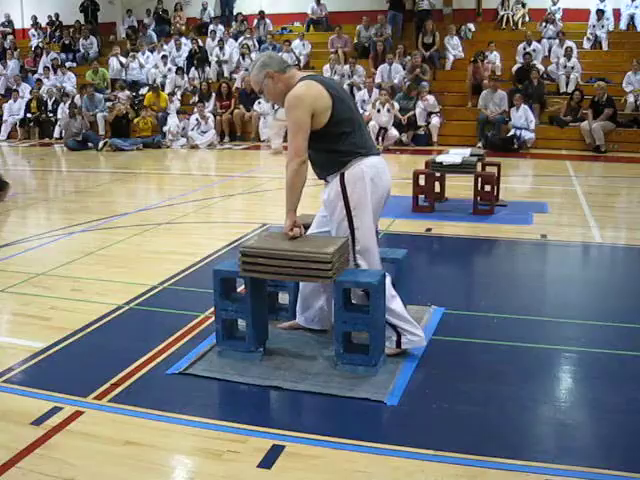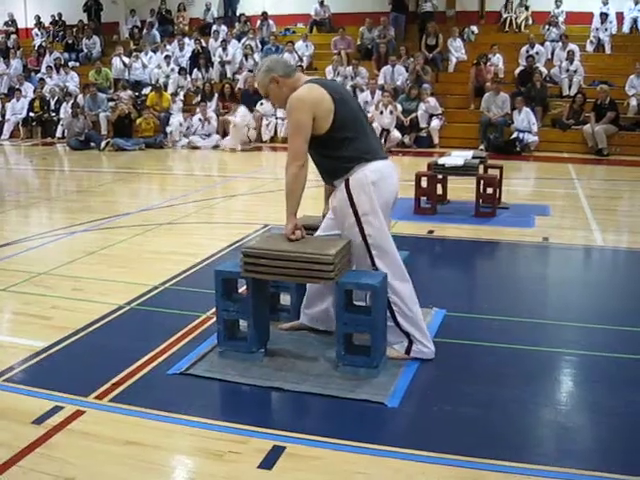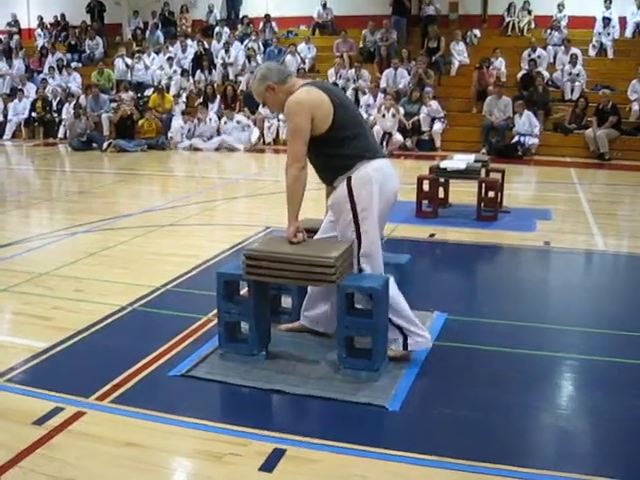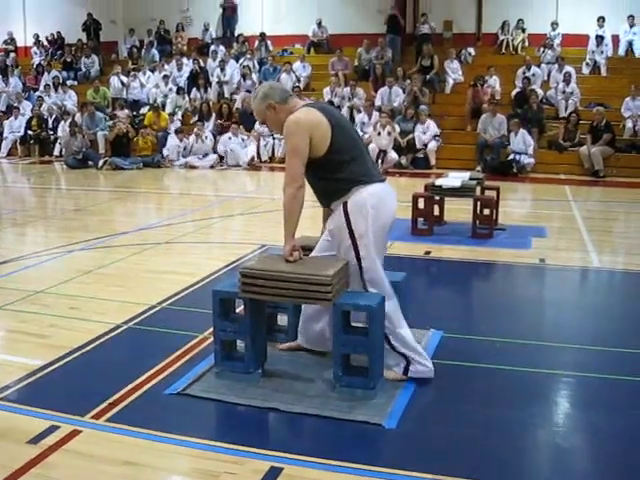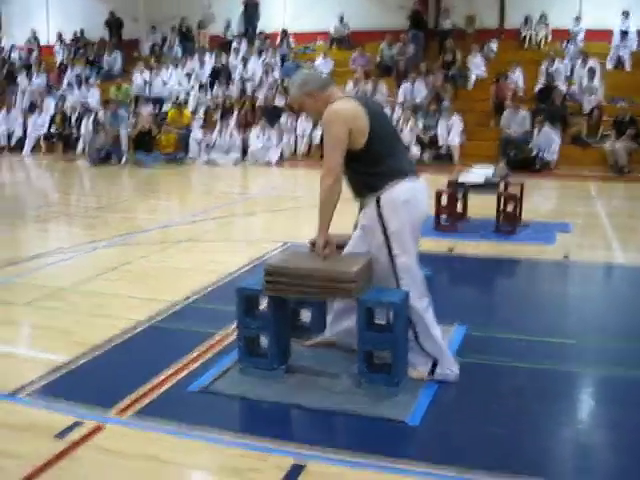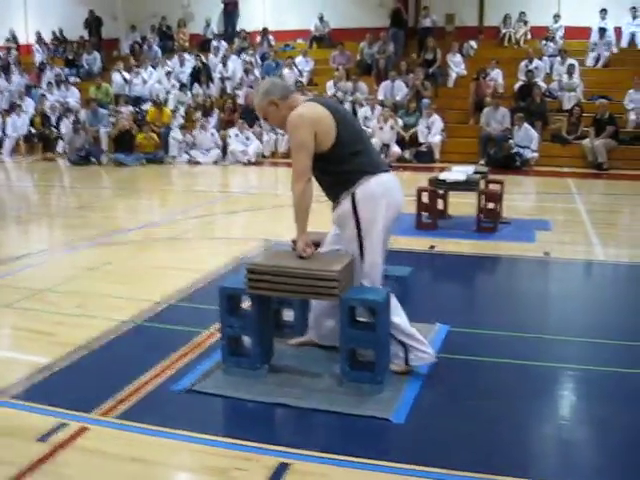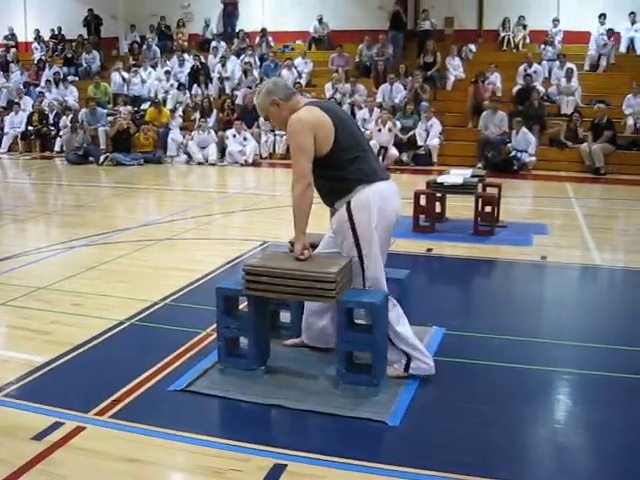
dt=0.5s
person 1, frame 1
left shoulder: (298, 95)
right shoulder: (316, 87)
left elbow: (297, 159)
left wrist: (290, 215)
left hip: (357, 176)
right hip: (358, 173)
left knee: (360, 261)
left ankle: (400, 334)
right ankle: (313, 316)
person 1, frame 2
left shoulder: (301, 98)
right shoulder: (323, 89)
left elbow: (296, 164)
left wrist: (290, 218)
right wrist: (329, 202)
left hip: (363, 182)
right hip: (370, 175)
left knee: (379, 265)
left ankle: (411, 343)
right ankle: (316, 317)
person 1, frame 3
left shoulder: (298, 101)
right shoulder: (318, 93)
left elbow: (296, 165)
left wrist: (292, 221)
right wrist: (331, 204)
left hip: (365, 180)
right hip: (367, 176)
left knee: (364, 266)
left ankle: (405, 335)
right ankle: (317, 319)
person 1, frame 4
left shoulder: (297, 121)
right shoulder: (318, 113)
left elbow: (294, 186)
left wrist: (289, 240)
right wrist: (326, 228)
left hip: (361, 204)
right hip: (365, 199)
left knee: (370, 287)
left ankle: (408, 362)
right ankle: (313, 338)
person 1, frame 5
left shoulder: (336, 112)
right shoulder: (357, 105)
left elbow: (332, 177)
left wrist: (323, 233)
right wrist: (362, 216)
left hip: (394, 200)
right hip: (397, 194)
left knee: (403, 285)
left ankle: (434, 363)
right ankle: (342, 332)
person 1, frame 6
left shoulder: (300, 116)
right shoulder: (320, 108)
left elbow: (302, 180)
left wrist: (301, 235)
right wrist: (339, 215)
left hip: (368, 195)
right hip: (372, 190)
left knee: (364, 280)
left ankle: (409, 350)
right ankle: (324, 332)
person 1, frame 7
left shoulder: (301, 119)
right shoulder: (323, 110)
left elbow: (303, 183)
left wrist: (299, 238)
right wrist: (335, 224)
left hip: (366, 203)
right hip: (373, 196)
left knee: (369, 287)
left ankle: (409, 358)
right ankle: (318, 335)
